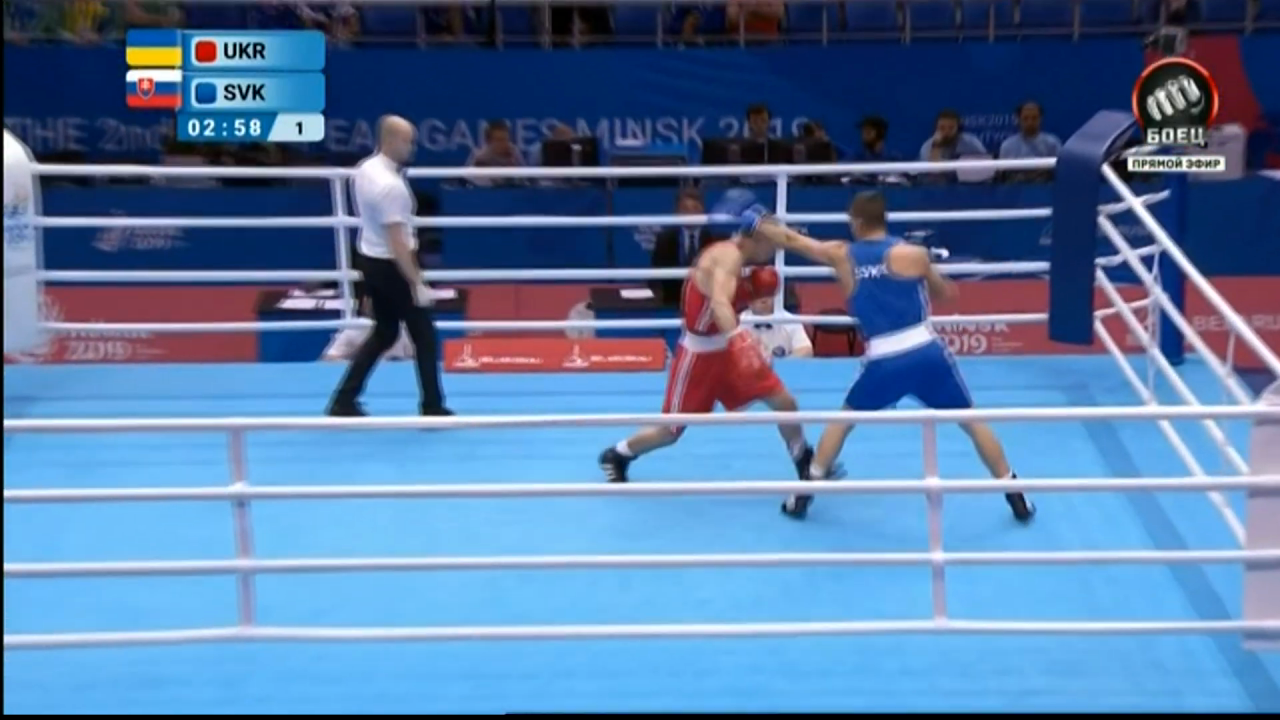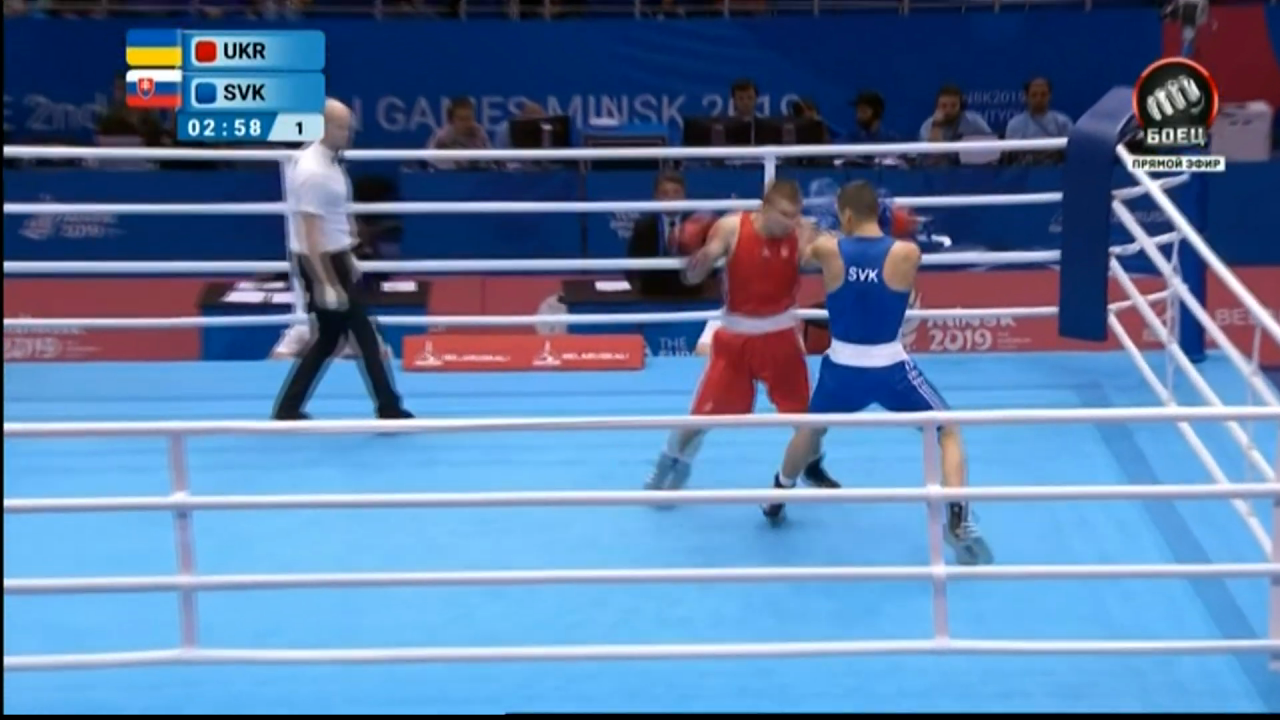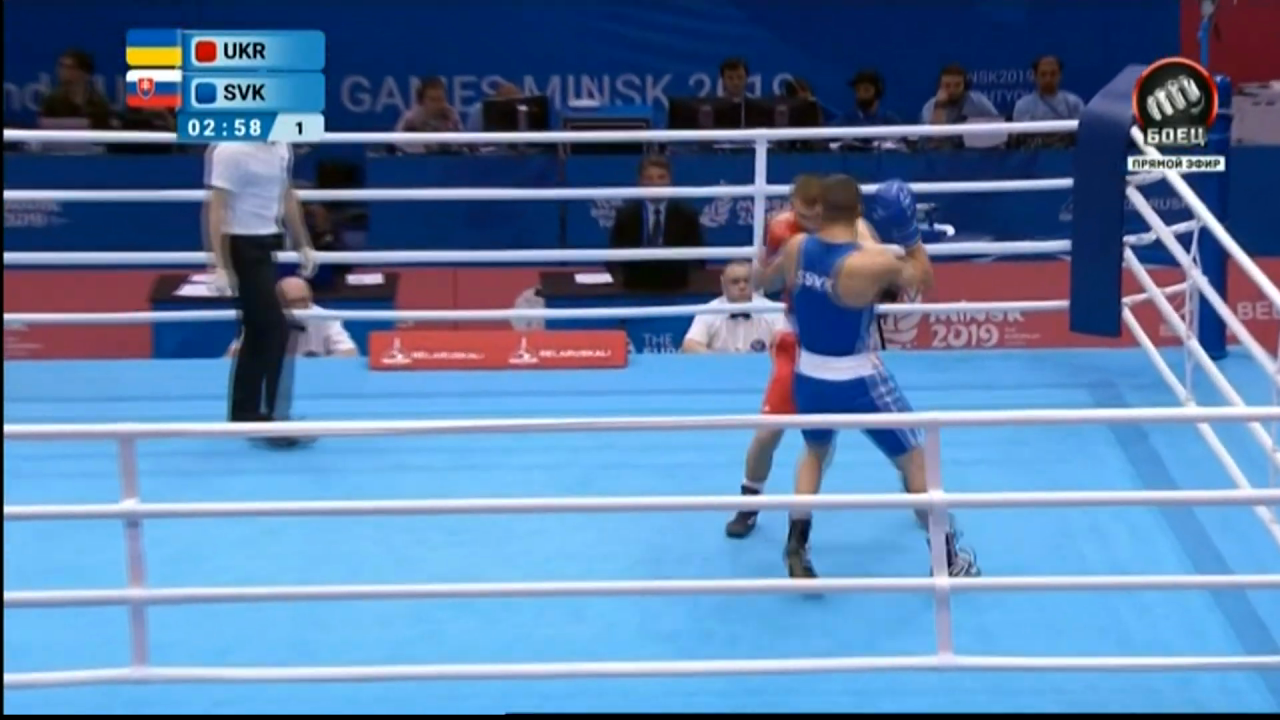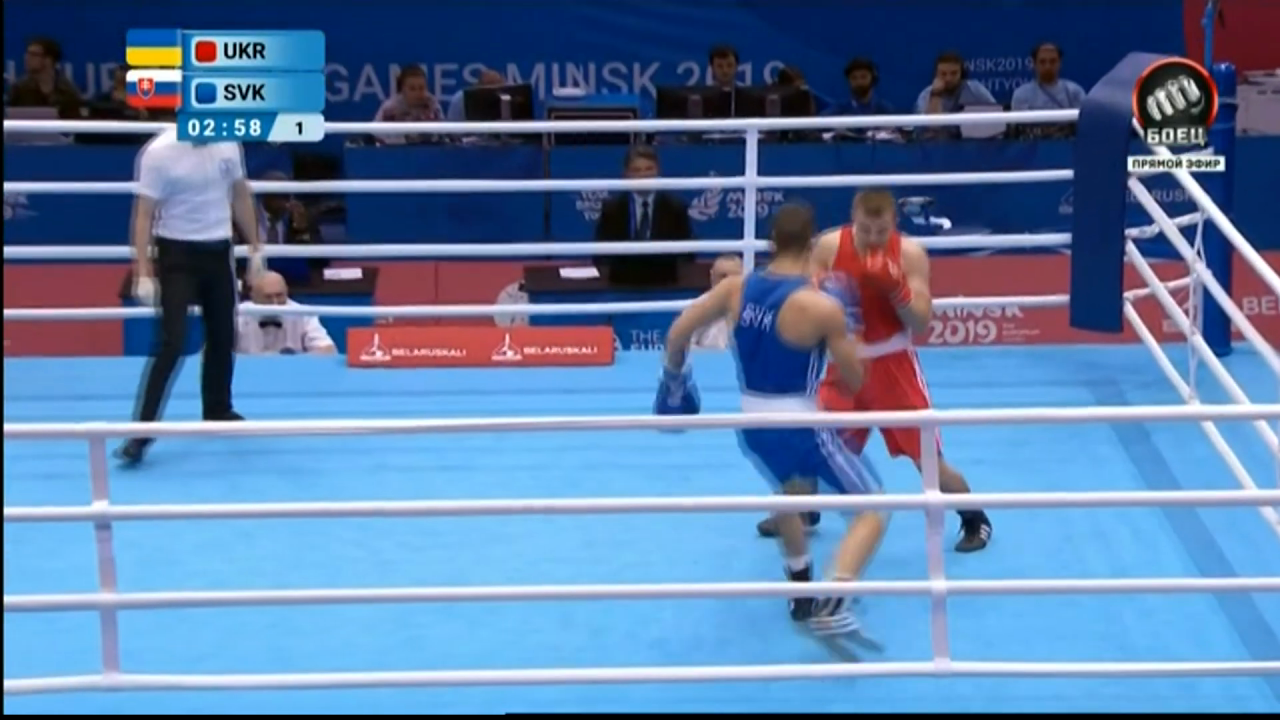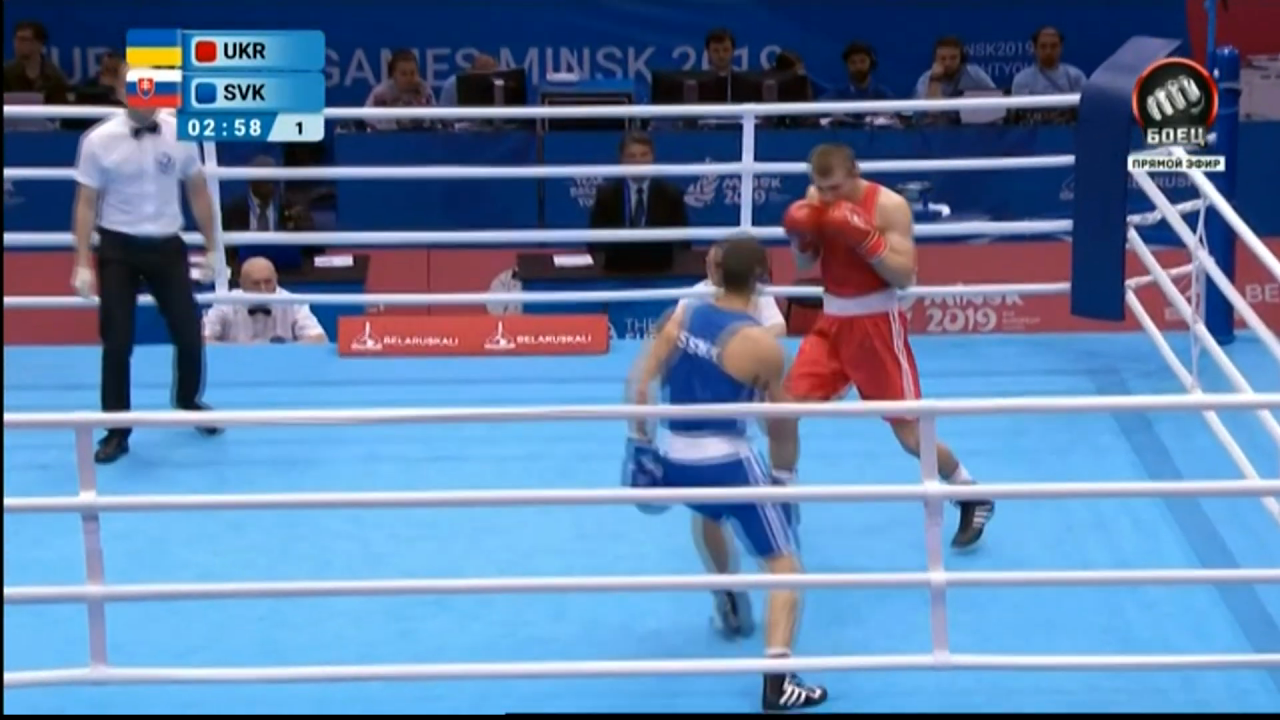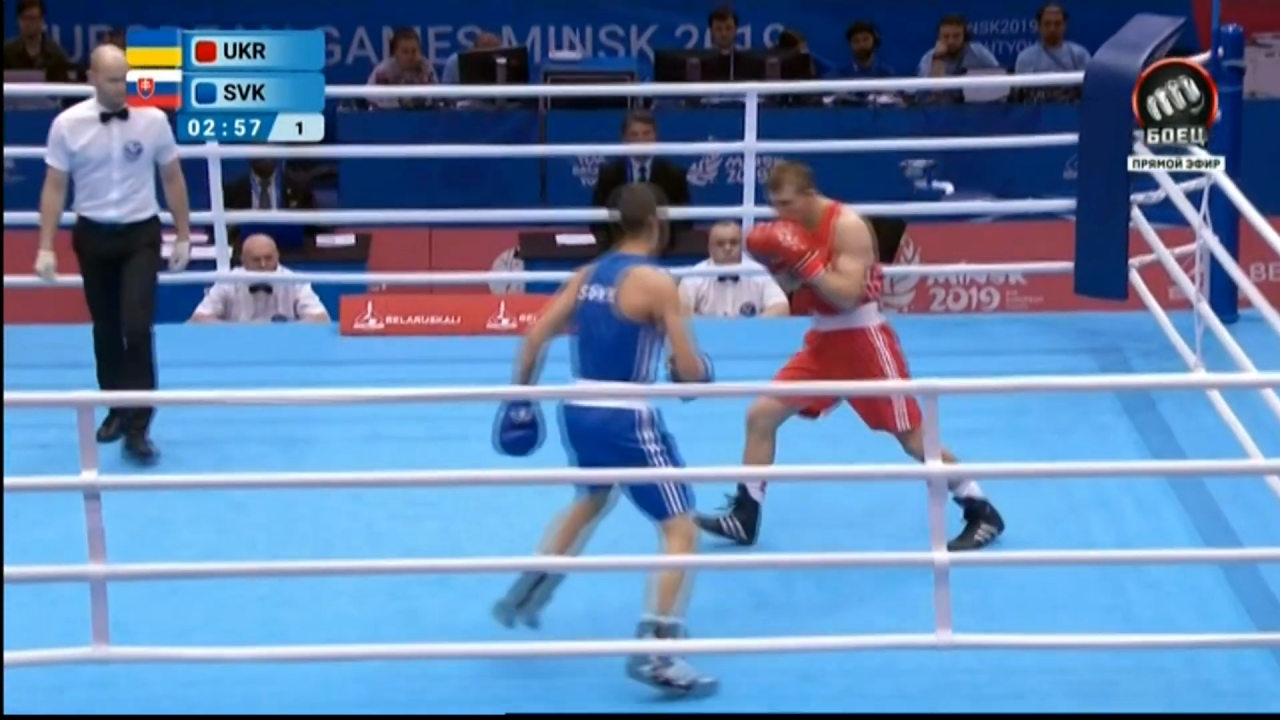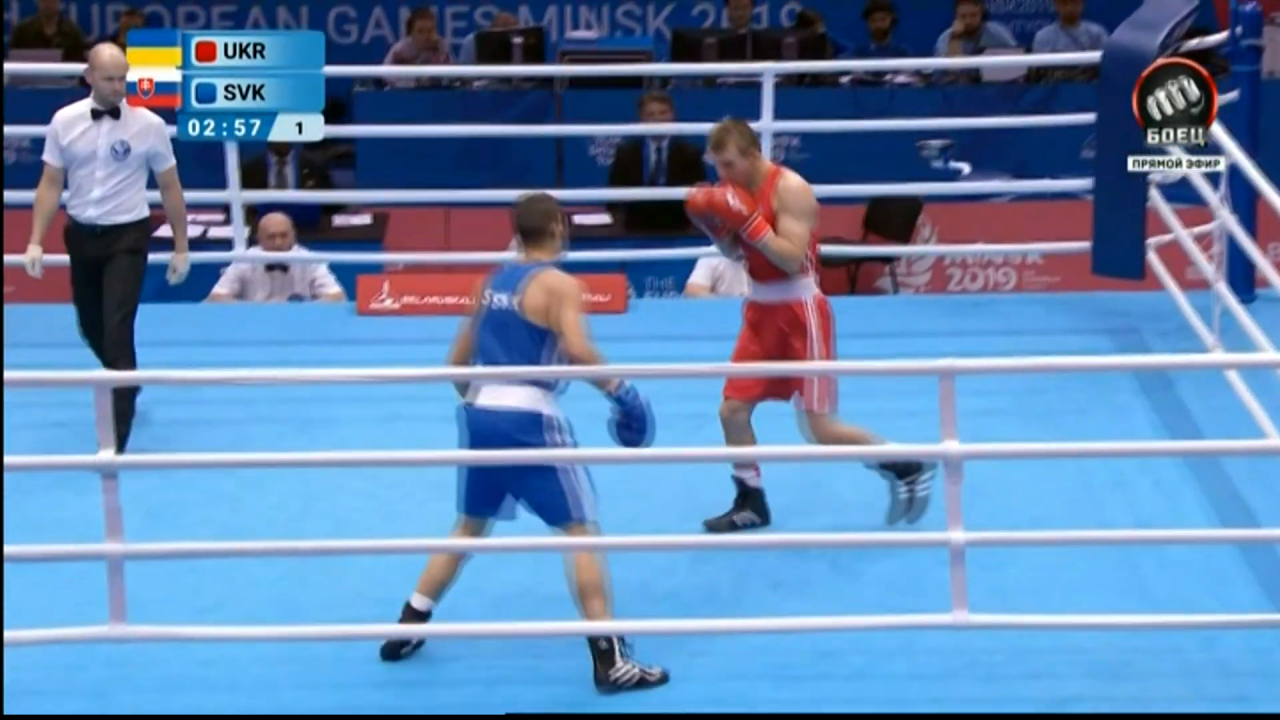
dt=0.2s
person 1, frame 1
left shoulder: (845, 255)
right shoulder: (914, 253)
right elbow: (947, 292)
left hip: (881, 362)
right hip: (922, 355)
left knee: (843, 420)
right knee: (974, 425)
left ankle: (803, 495)
right ankle: (1015, 497)
person 1, frame 2
left shoulder: (828, 247)
right shoulder: (907, 252)
left elbow: (811, 252)
left hip: (841, 368)
right hip: (890, 369)
left knee: (810, 425)
right knee: (948, 435)
left ankle: (781, 492)
right ankle: (958, 521)
person 1, frame 3
left shoulder: (796, 248)
right shoulder: (874, 263)
left elbow: (786, 279)
right elbow: (918, 278)
right wrist: (910, 234)
left hip: (810, 380)
right hip: (859, 382)
left knee: (815, 454)
right knee: (912, 458)
left ankle: (797, 544)
right ankle: (946, 554)
person 1, frame 4
left shoulder: (738, 286)
right shoulder: (820, 308)
left elbow: (680, 329)
right elbow: (857, 374)
left wrist: (672, 375)
right wrist: (848, 326)
left hip: (754, 427)
right hip: (800, 427)
left knee: (790, 492)
right knee: (872, 512)
left ankle: (801, 588)
right ankle: (830, 608)
person 1, frame 5
left shoulder: (681, 318)
right shoulder: (761, 345)
left elbow: (640, 386)
right elbow: (783, 428)
left wrist: (641, 446)
right wrist: (784, 472)
left hip: (676, 462)
right hip: (726, 466)
left knee: (708, 511)
right knee: (781, 563)
left ankle: (730, 604)
right ankle: (779, 683)
person 1, frame 6
left shoulder: (588, 275)
right shoulder: (657, 283)
left elbow: (536, 337)
right elbow: (688, 365)
left wrist: (517, 396)
right wrist: (700, 377)
left hip: (580, 414)
right hip: (626, 418)
left knee: (592, 501)
right knee: (680, 529)
left ankle: (526, 594)
right ankle: (655, 649)
person 1, frame 7
left shoulder: (495, 285)
right shoulder: (561, 284)
left elbow: (457, 359)
right elbow: (577, 350)
right wrist: (621, 391)
left hip: (481, 418)
right hip: (530, 423)
left knee: (469, 529)
right knee: (582, 535)
left ankle: (408, 628)
right ankle: (609, 658)
person 2, frame 1
left shoulder: (733, 253)
right shoulder: (724, 257)
right elbow: (720, 302)
left wrist: (749, 288)
right wrist: (738, 342)
left hip: (725, 343)
right hip: (701, 354)
left knee: (785, 404)
right knee: (670, 431)
left ankle: (806, 464)
right ankle: (616, 456)
person 2, frame 2
left shoulder: (799, 232)
right shoulder: (732, 226)
right elbow: (692, 277)
right wrist: (696, 257)
left hip: (781, 335)
right hip: (735, 336)
left knee: (803, 417)
right knee: (703, 419)
left ankle: (813, 469)
right ankle: (671, 462)
person 2, frame 3
right shoulder: (781, 224)
right elbow: (764, 283)
right wrist: (774, 254)
right hip: (796, 336)
right knee: (769, 428)
right ankle: (749, 500)
person 2, frame 4
left shoulder: (911, 253)
right shoulder: (828, 245)
left elbow: (922, 320)
left wrist: (897, 288)
left hip: (893, 364)
left knee: (931, 464)
left ankle: (973, 516)
person 2, frame 5
left shoulder: (888, 205)
right shoulder: (819, 199)
left elbow: (904, 275)
right elbow: (801, 263)
left wrist: (863, 237)
right wrist: (798, 236)
left hip: (878, 323)
right hip: (834, 322)
left knee: (909, 433)
left ankle: (973, 503)
person 2, frame 6
left shoulder: (848, 227)
right shoulder: (793, 222)
left elbow: (848, 296)
left wrist: (802, 258)
right wrist: (770, 258)
left hip: (864, 341)
right hip: (823, 339)
left knee: (915, 441)
right knee: (761, 414)
left ankle: (982, 513)
right ankle: (743, 516)
person 2, frame 7
left shoulder: (788, 190)
right shoulder: (738, 189)
left elbow: (791, 261)
left wrist: (746, 223)
right wrist: (715, 224)
left hip: (799, 313)
right hip: (761, 311)
left knee: (821, 429)
right knee: (732, 411)
left ankle: (908, 469)
right ankle: (751, 503)
person 3, frame 1
left shoulder: (367, 168)
right shoulder: (388, 183)
right elbow: (397, 241)
right wrist: (417, 282)
left hip: (373, 259)
right hip: (389, 264)
left knee: (384, 333)
right knee: (423, 334)
left ankle: (345, 400)
right ankle: (433, 408)
person 3, frame 2
left shoulder: (330, 162)
right shoulder: (312, 172)
right elbow: (310, 231)
left wrist: (349, 258)
right wrist: (325, 283)
left hip: (333, 260)
right hip: (322, 264)
left knee: (330, 335)
right knee: (365, 335)
left ankle: (288, 407)
right ankle: (390, 411)
person 3, frame 3
left shoulder: (280, 145)
right shoulder: (232, 149)
left elbow: (286, 198)
right elbow: (216, 207)
left wrist: (304, 245)
right wrist: (219, 264)
left hip: (264, 245)
right hip: (241, 247)
left knee: (259, 334)
right knee: (272, 333)
left ankle: (245, 413)
right ankle: (261, 419)
person 3, frame 4
left shoulder: (228, 143)
right shoulder: (158, 152)
left elbow: (241, 196)
right elbow: (144, 215)
left wrist: (255, 247)
right wrist: (144, 272)
left hip: (217, 252)
right hip: (176, 254)
left knee: (222, 338)
right knee: (172, 345)
left ankle: (218, 411)
right ankle: (141, 433)
person 3, frame 5
left shoulder: (181, 134)
right shoulder: (98, 141)
left elbow: (198, 192)
right elbow: (86, 204)
left wrist: (210, 248)
right wrist: (82, 264)
left hip: (166, 247)
right hip: (117, 249)
left knee: (188, 334)
right knee: (116, 343)
left ankle: (189, 402)
right ankle: (118, 430)
person 3, frame 6
left shoulder: (154, 121)
right shoulder: (67, 124)
left elbow: (172, 180)
right elbow: (54, 187)
left wrist: (183, 237)
right wrist: (46, 247)
left hip: (140, 234)
right hip: (92, 236)
left knee: (137, 329)
right knee: (106, 331)
left ankle: (136, 428)
right ankle: (120, 410)
person 3, frame 7
left shoulder: (150, 125)
right shoulder: (64, 121)
left elbow: (170, 188)
right elbow: (50, 185)
left wrist: (181, 247)
right wrist: (36, 241)
left hip: (127, 238)
right hip: (81, 236)
left knee: (116, 332)
right knee: (92, 330)
left ankle: (118, 434)
right ankle: (124, 389)
